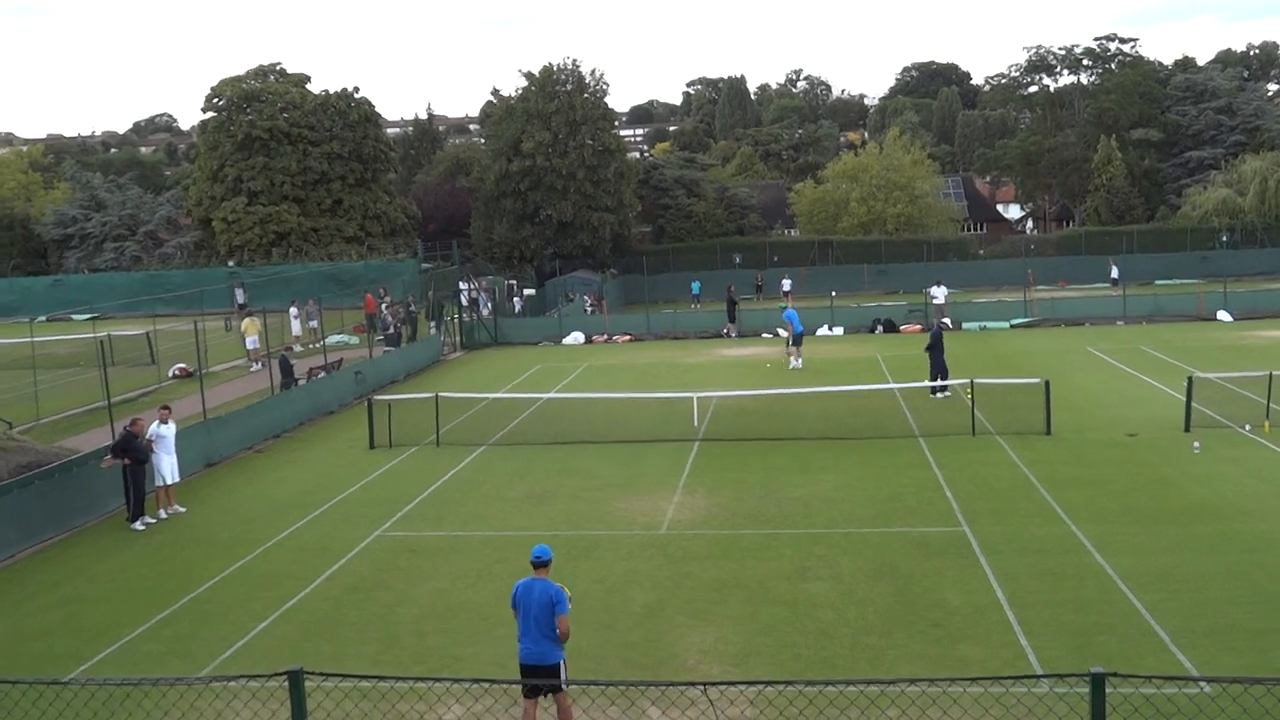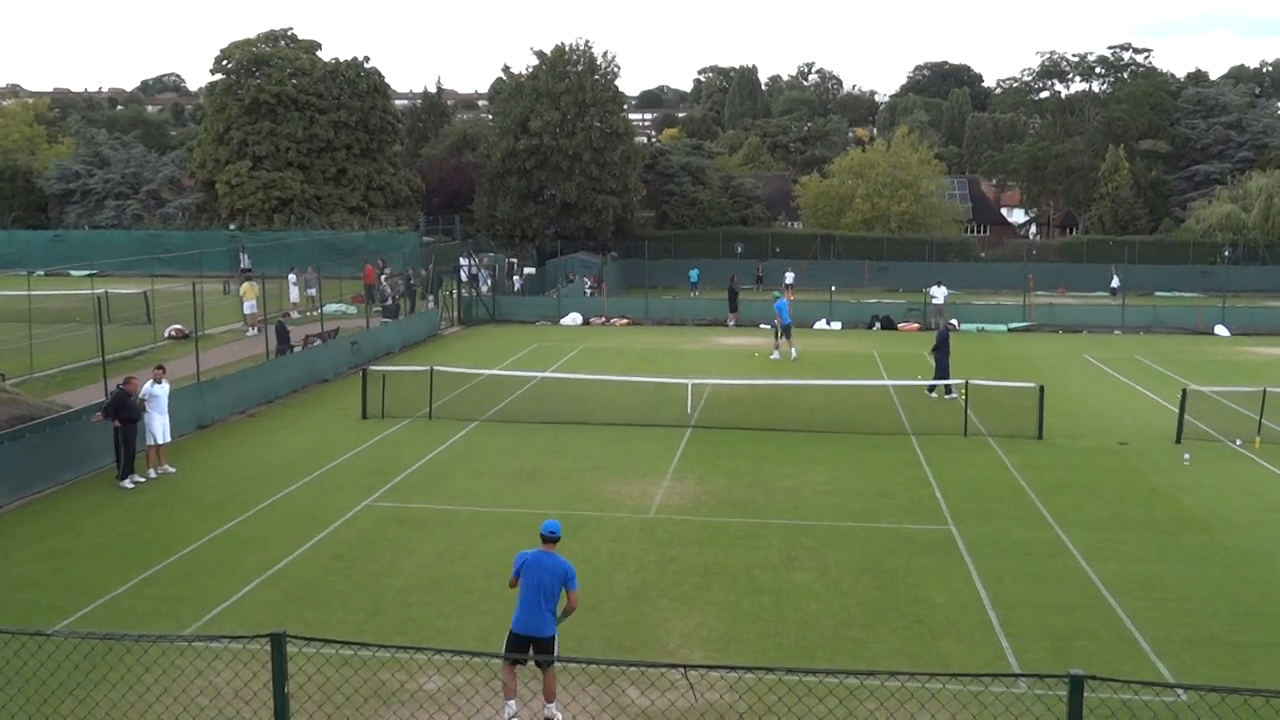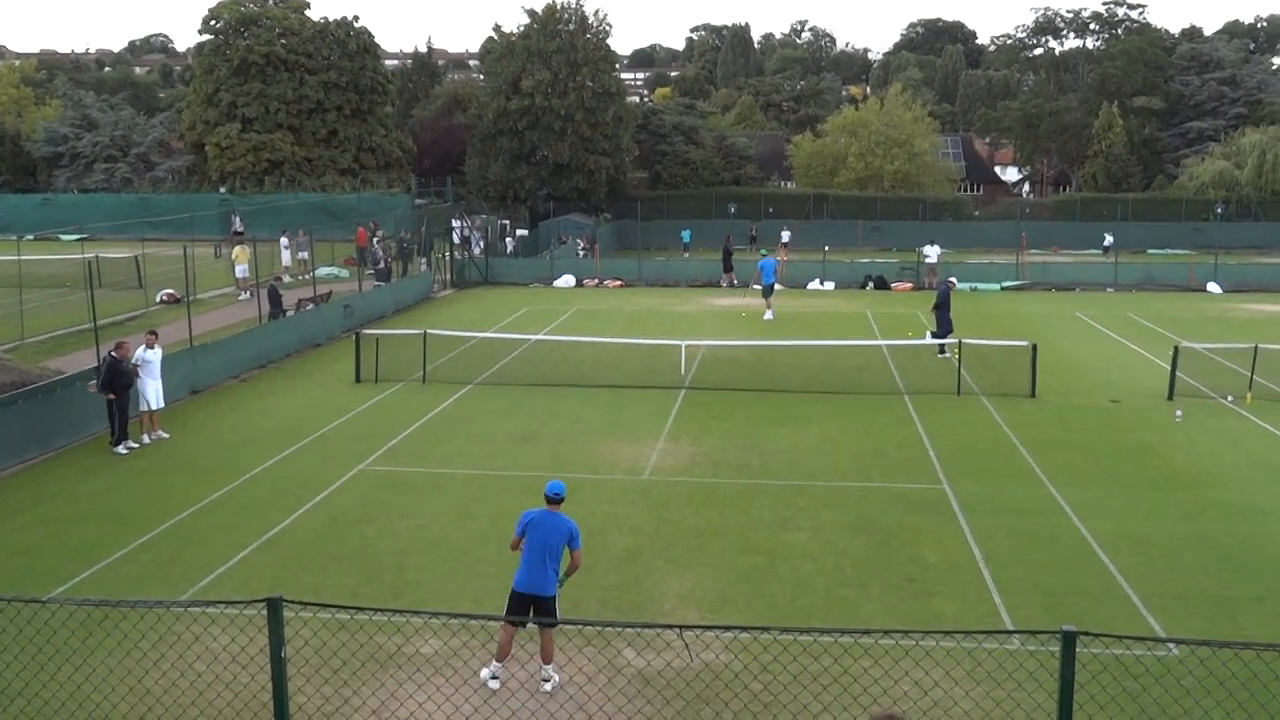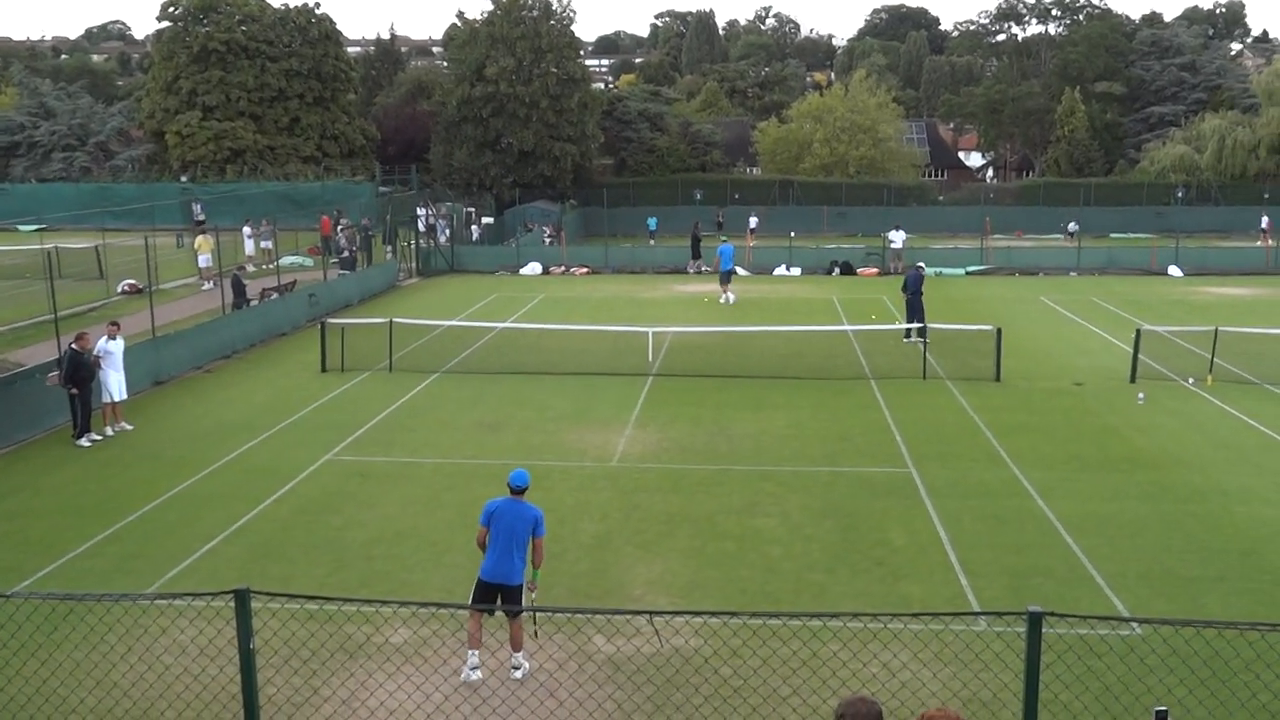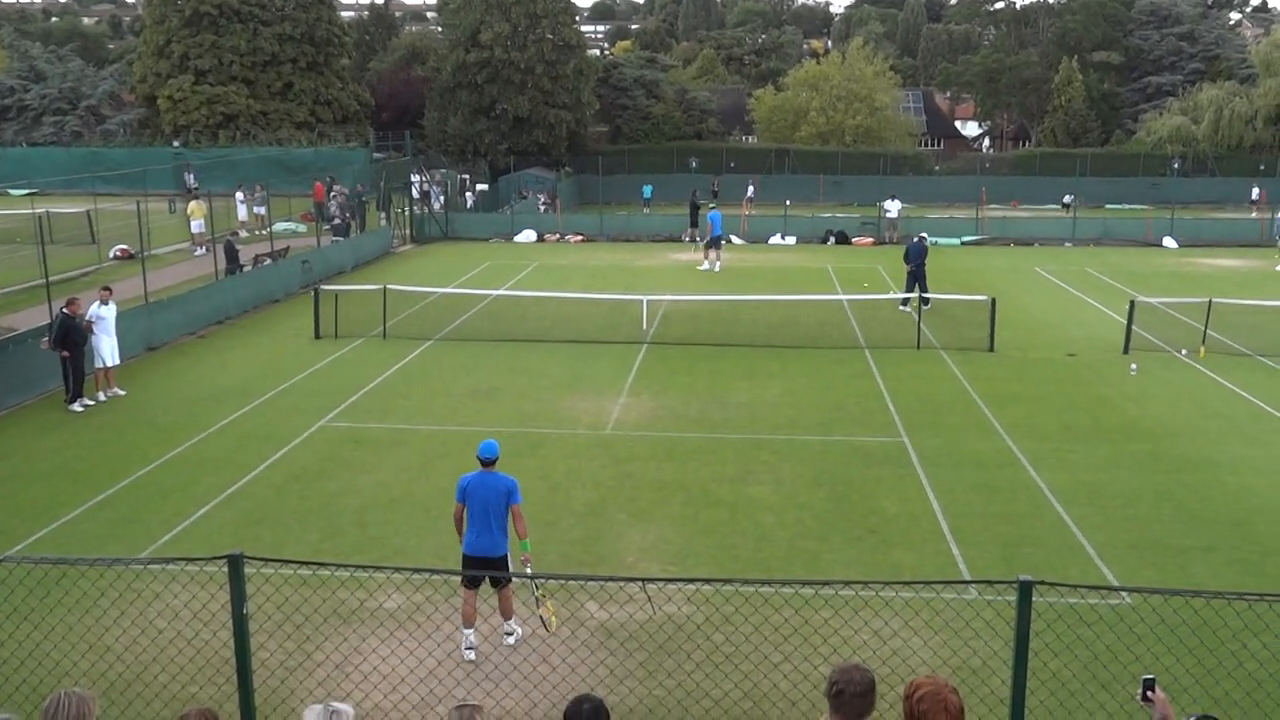
dt=0.3s
person 1, frame 1
left shoulder: (518, 587)
right shoulder: (556, 591)
right elbow: (564, 630)
right wrist: (561, 643)
left hip: (526, 655)
right hip: (551, 656)
left knee: (529, 703)
right knee: (561, 699)
person 1, frame 2
left shoulder: (524, 557)
right shoulder: (566, 567)
left elbow: (512, 584)
right elbow: (573, 603)
right wrist: (559, 619)
left hip: (520, 626)
right hip: (546, 629)
left knee: (508, 666)
right knee: (548, 672)
person 1, frame 3
left shoulder: (528, 517)
right shoulder: (570, 526)
left elbow: (514, 546)
right elbow: (576, 562)
right wrist: (562, 579)
left hip: (522, 585)
right hip: (547, 589)
left knee: (508, 629)
right knee: (547, 633)
left ankle: (495, 674)
right ankle: (547, 677)
person 1, frame 4
left shoulder: (492, 506)
right shoulder: (535, 514)
left elbow: (480, 539)
right elbow: (538, 549)
right wrist: (535, 576)
left hip: (488, 574)
right hip: (515, 577)
left knee: (475, 616)
right knee: (515, 621)
left ankle: (473, 664)
right ankle: (517, 666)
person 1, frame 5
left shoulder: (465, 481)
right shoulder: (509, 483)
left elbow: (457, 515)
right elbow: (517, 517)
left wrist: (461, 536)
right wrist: (525, 547)
left hip: (472, 548)
right hip: (498, 548)
left knee: (469, 595)
right knee: (504, 590)
left ankle: (468, 645)
right ankle: (510, 631)
